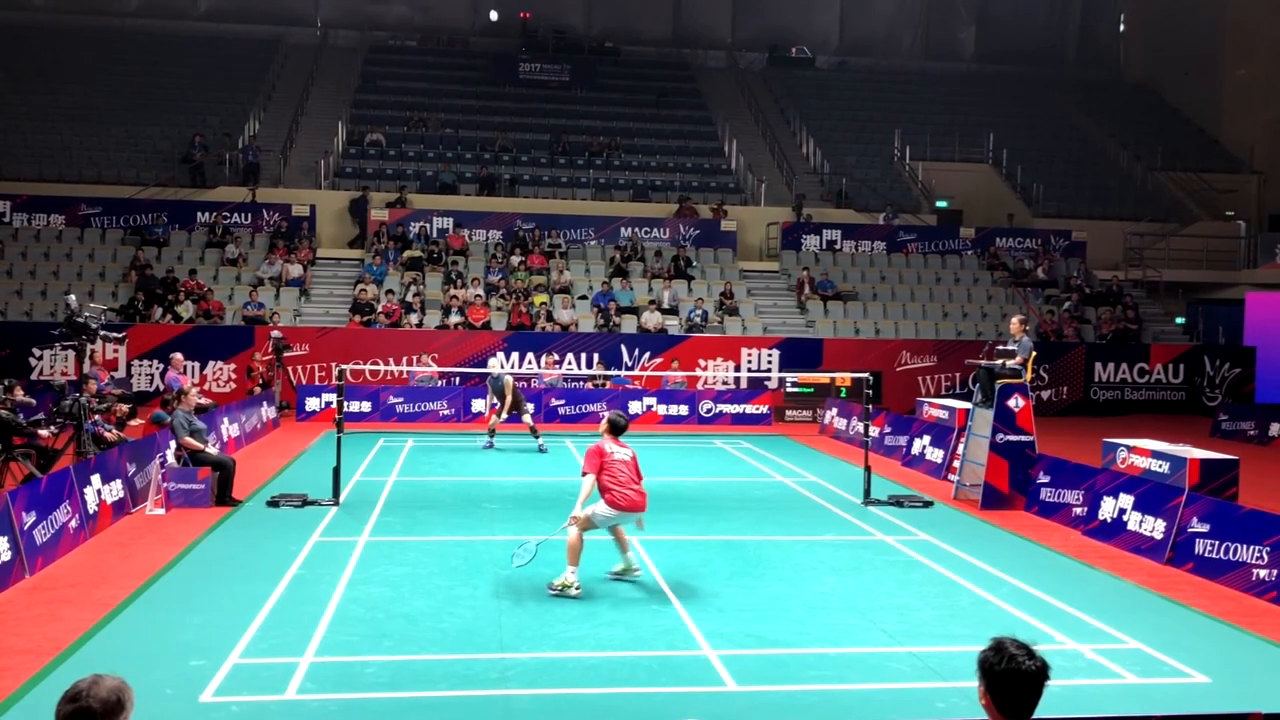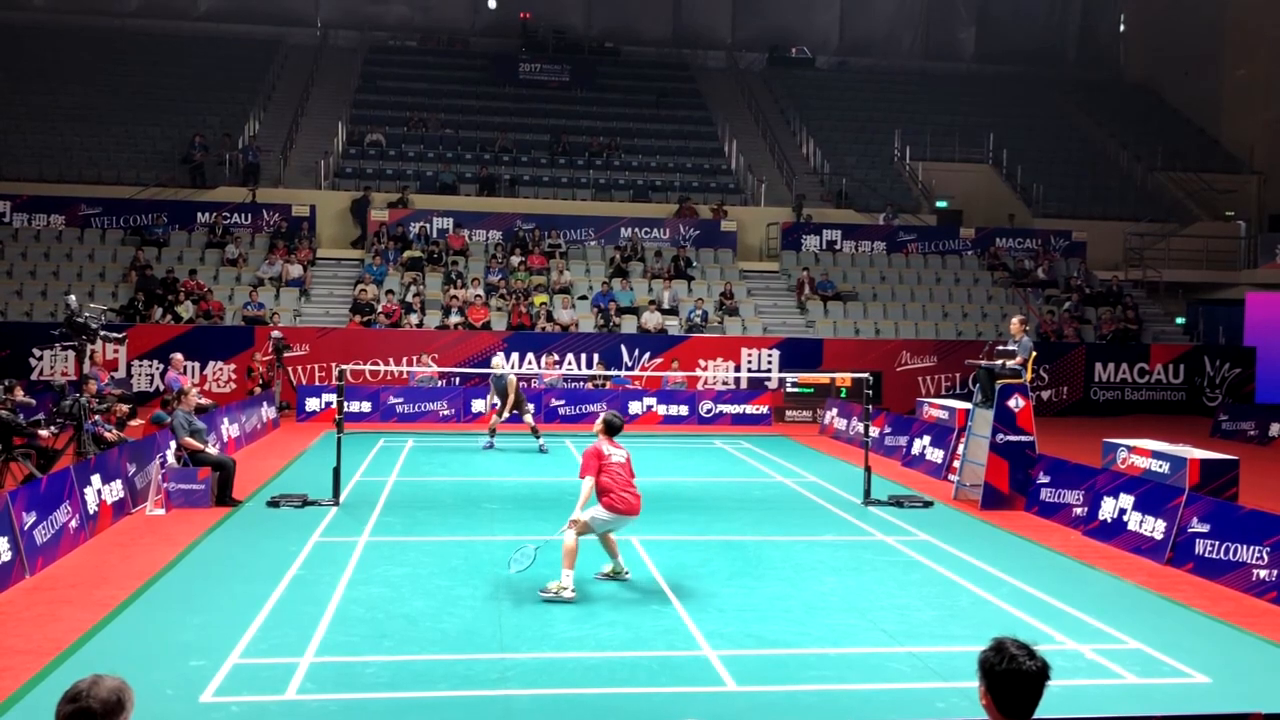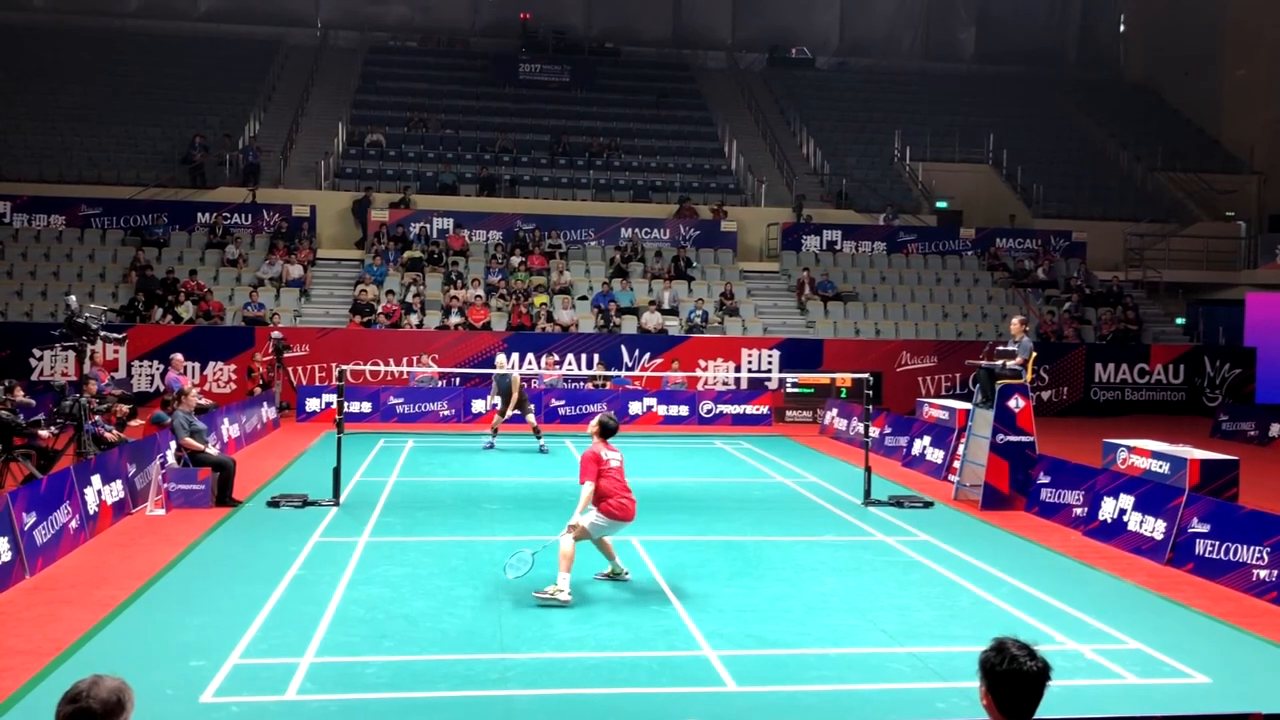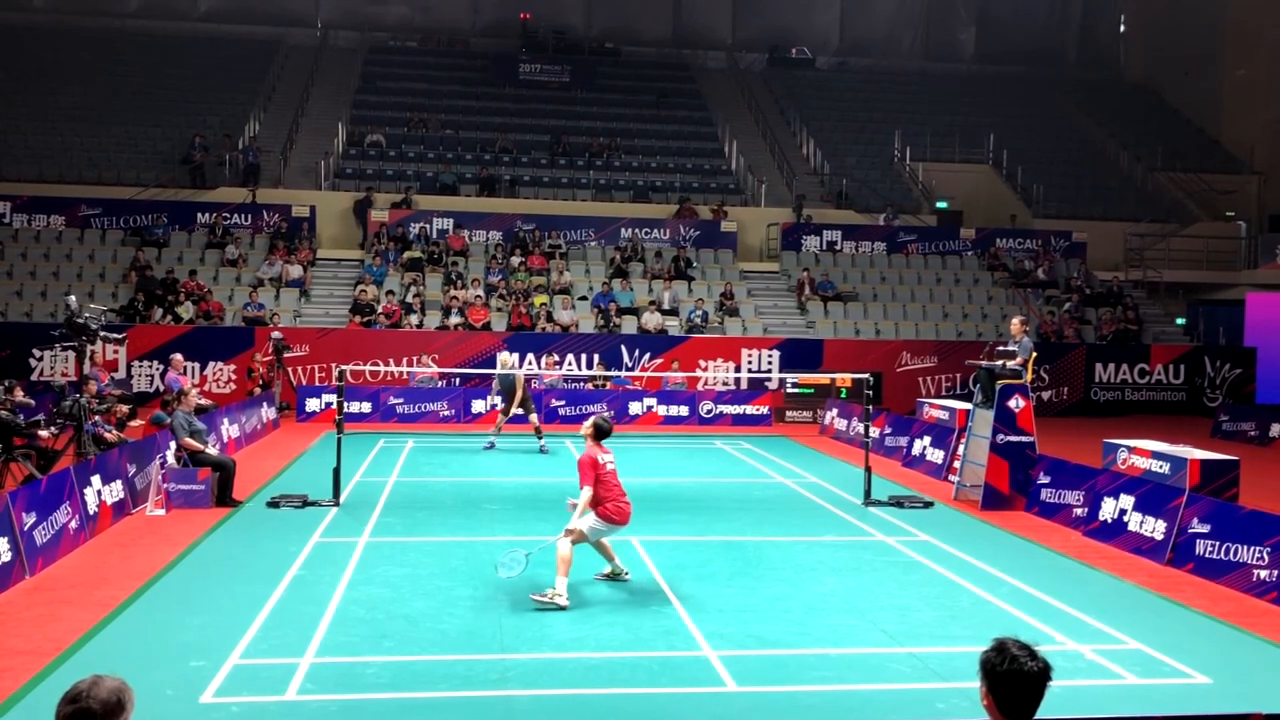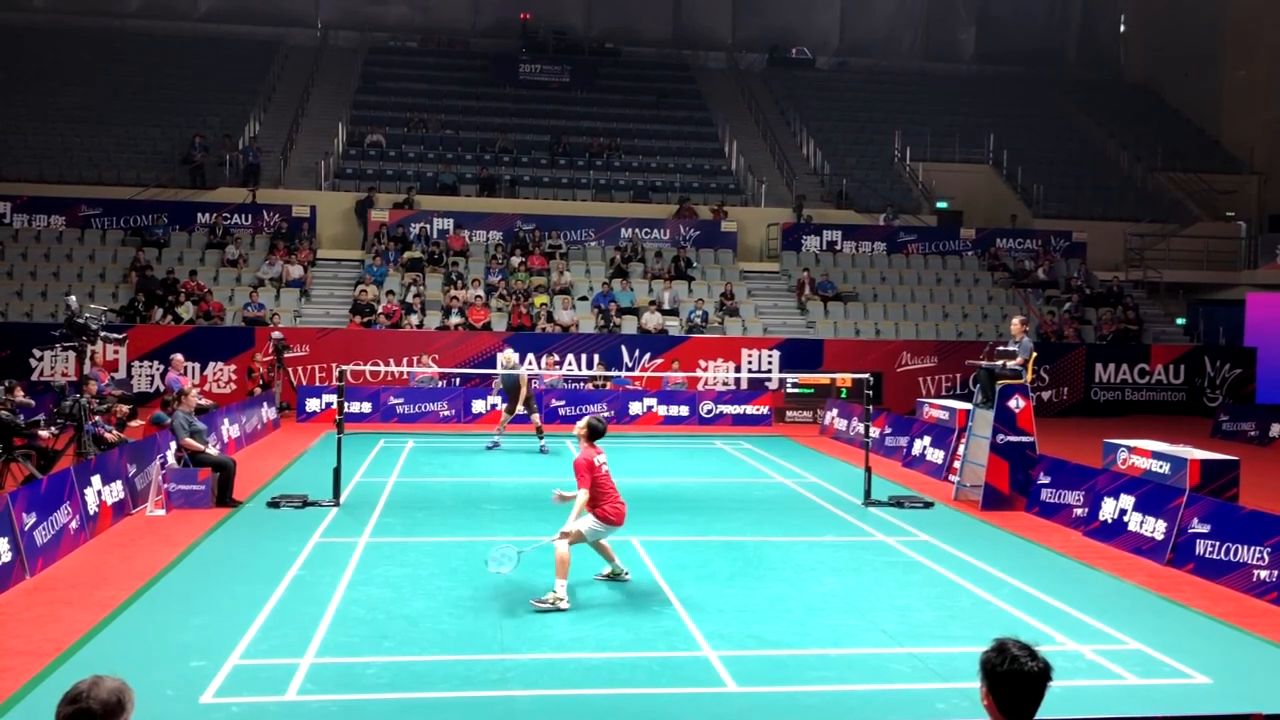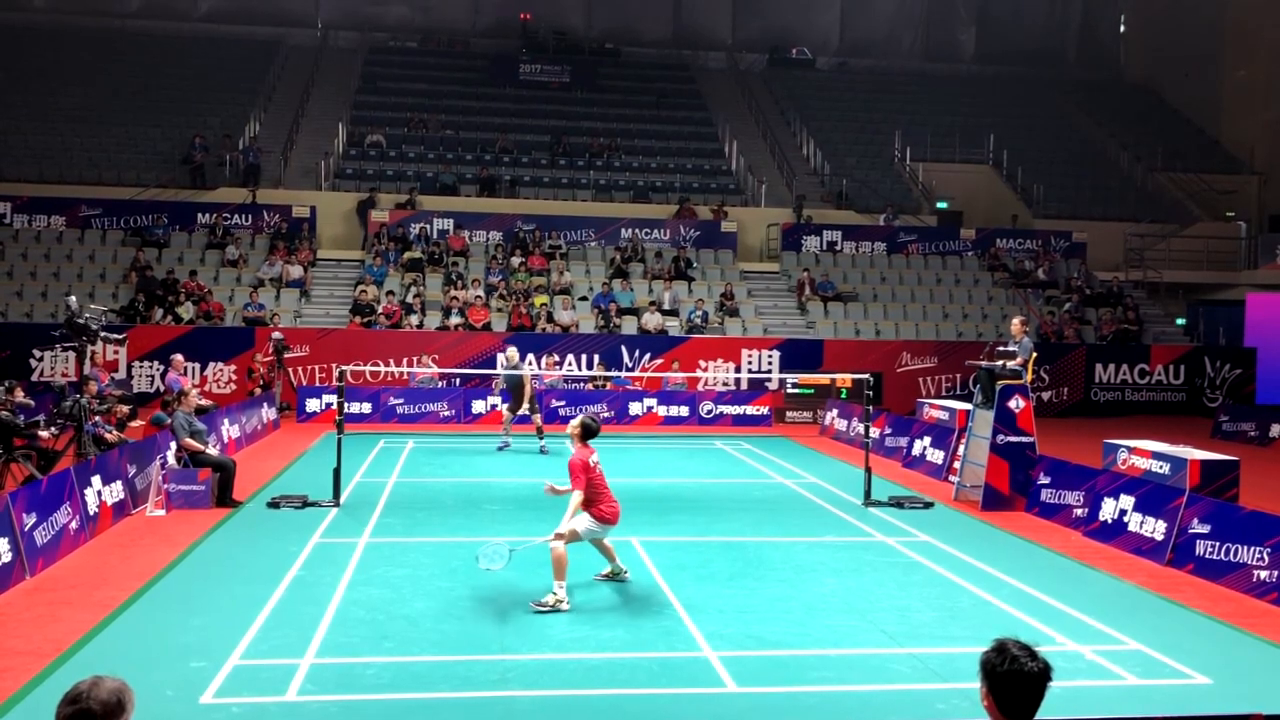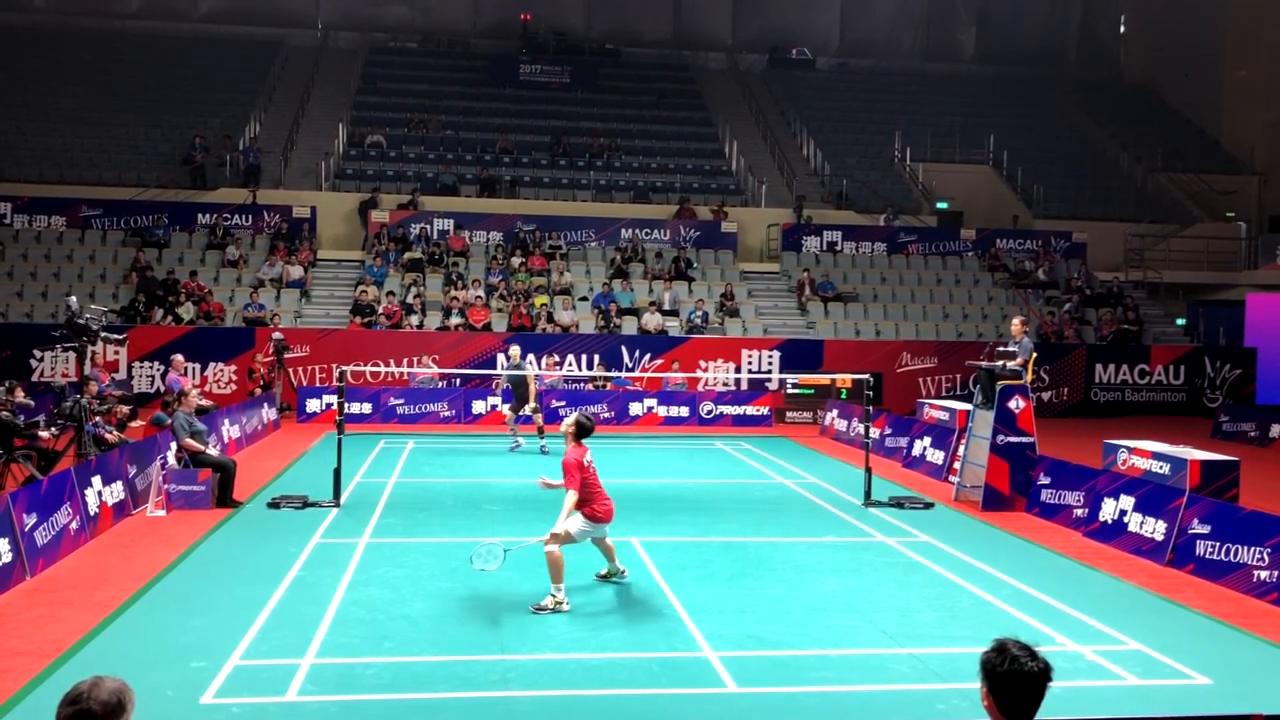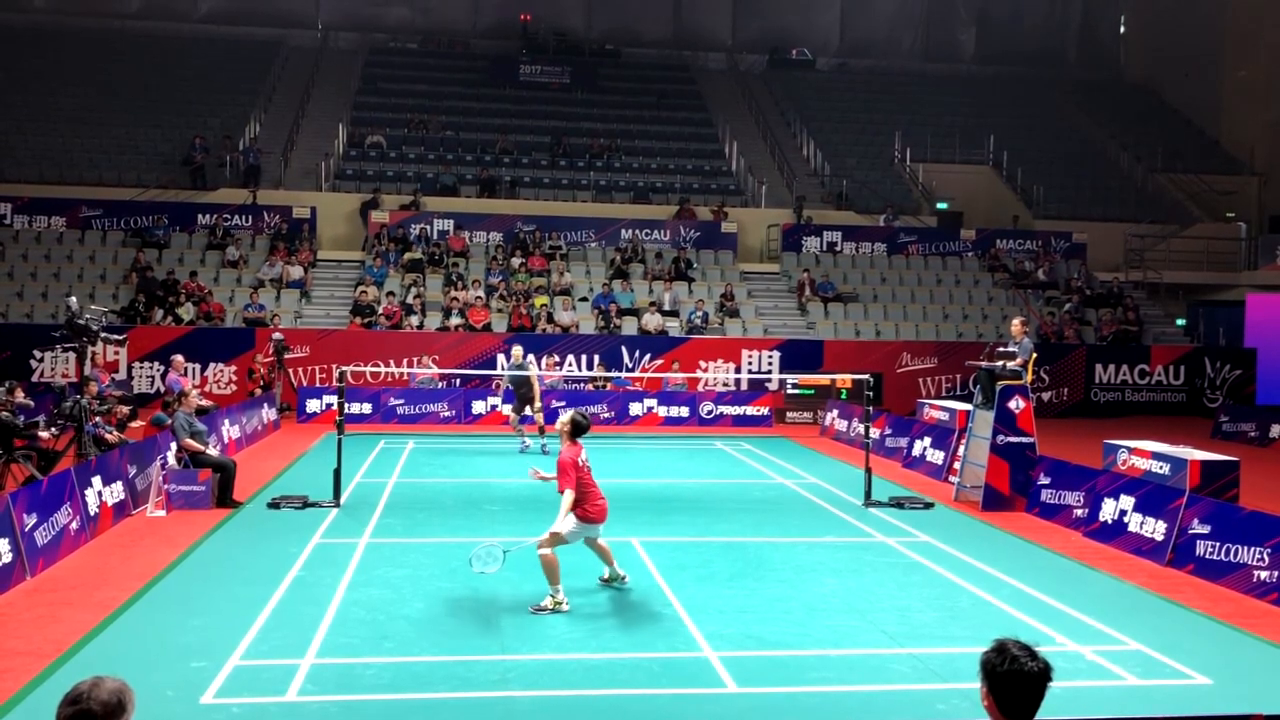
dt=0.2s
person 1, frame 1
left shoulder: (597, 448)
right shoulder: (629, 451)
left elbow: (590, 479)
left wrist: (578, 507)
left hip: (618, 503)
right hip: (639, 503)
left knee: (576, 527)
right knee: (612, 522)
left ankle: (571, 582)
right ankle: (629, 565)
person 1, frame 2
left shoulder: (594, 450)
right shoulder: (623, 451)
left elbow: (589, 482)
left wrist: (578, 510)
left hip: (614, 506)
right hip: (634, 506)
left knee: (572, 531)
right knee: (600, 528)
left ankle: (566, 586)
right ankle: (618, 569)
person 1, frame 3
left shoulder: (591, 453)
right shoulder: (616, 452)
left elbow: (589, 487)
left wrist: (577, 515)
right wrist: (596, 506)
left hip: (612, 511)
right hip: (628, 510)
left knee: (568, 536)
right knee: (595, 532)
left ankle: (562, 589)
right ankle: (618, 570)
person 1, frame 4
left shoulder: (587, 457)
right shoulder: (606, 453)
left elbow: (588, 492)
left wrist: (574, 520)
right wrist: (581, 504)
left hip: (609, 514)
right hip: (623, 511)
left knee: (565, 540)
right knee: (590, 533)
left ankle: (559, 593)
right ankle: (618, 570)
person 1, frame 5
left shoulder: (582, 459)
right shoulder: (597, 452)
left elbow: (585, 494)
left wrist: (570, 523)
right wrist: (570, 496)
left hip: (605, 515)
right hip: (617, 511)
left knee: (562, 540)
right knee: (590, 535)
left ankle: (559, 596)
right ankle: (618, 570)
person 1, frame 6
left shoulder: (577, 459)
right shoulder: (589, 452)
left elbow: (579, 494)
left wrist: (564, 524)
right wrist: (562, 490)
left hip: (600, 514)
right hip: (610, 509)
left knee: (557, 540)
right knee: (594, 536)
left ankle: (559, 597)
right ankle: (618, 570)
person 1, frame 7
left shoulder: (570, 458)
right shoulder: (582, 449)
left elbow: (573, 494)
left wrist: (560, 523)
right wrist: (555, 484)
left hip: (593, 513)
right hip: (604, 507)
left knee: (551, 542)
right knee: (598, 537)
left ankle: (558, 599)
right ankle: (615, 570)
person 1, frame 8
left shoulder: (566, 457)
right shoulder: (577, 447)
left elbow: (569, 492)
left wrist: (559, 522)
right wrist: (549, 477)
left hip: (586, 513)
right hip: (598, 507)
left knee: (544, 545)
right knee: (592, 539)
left ankle: (557, 599)
right ankle: (616, 575)
